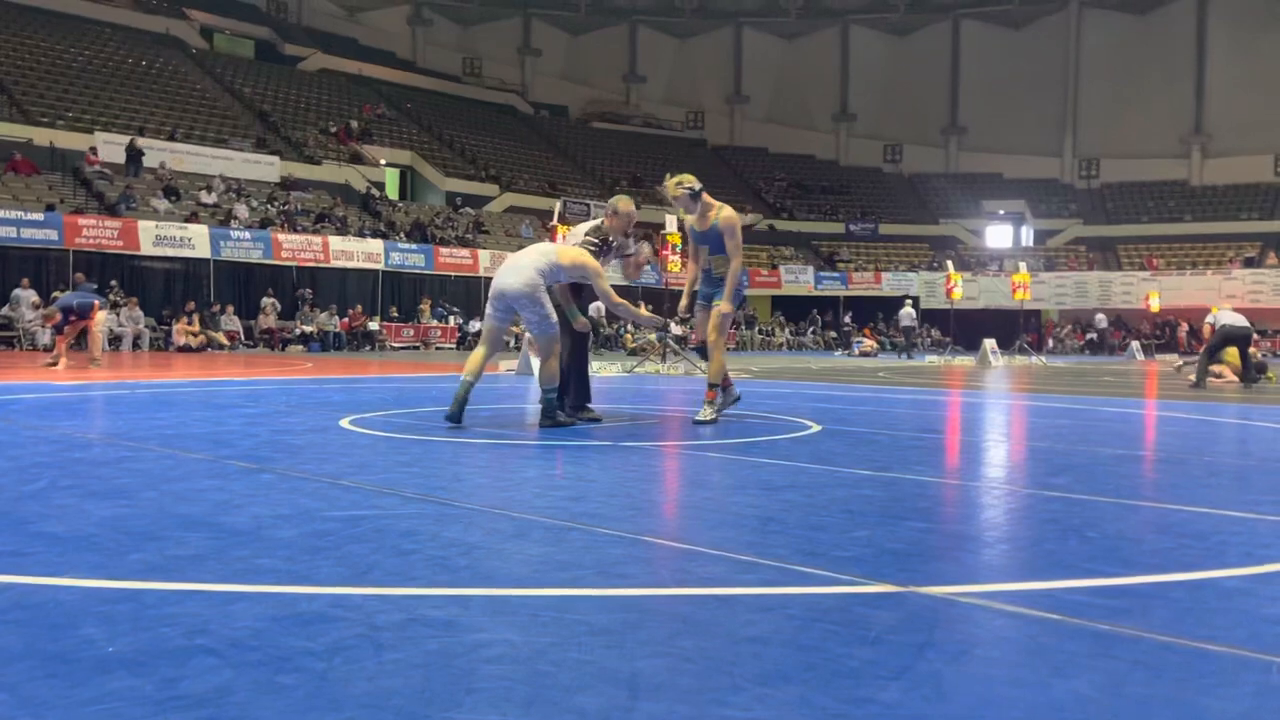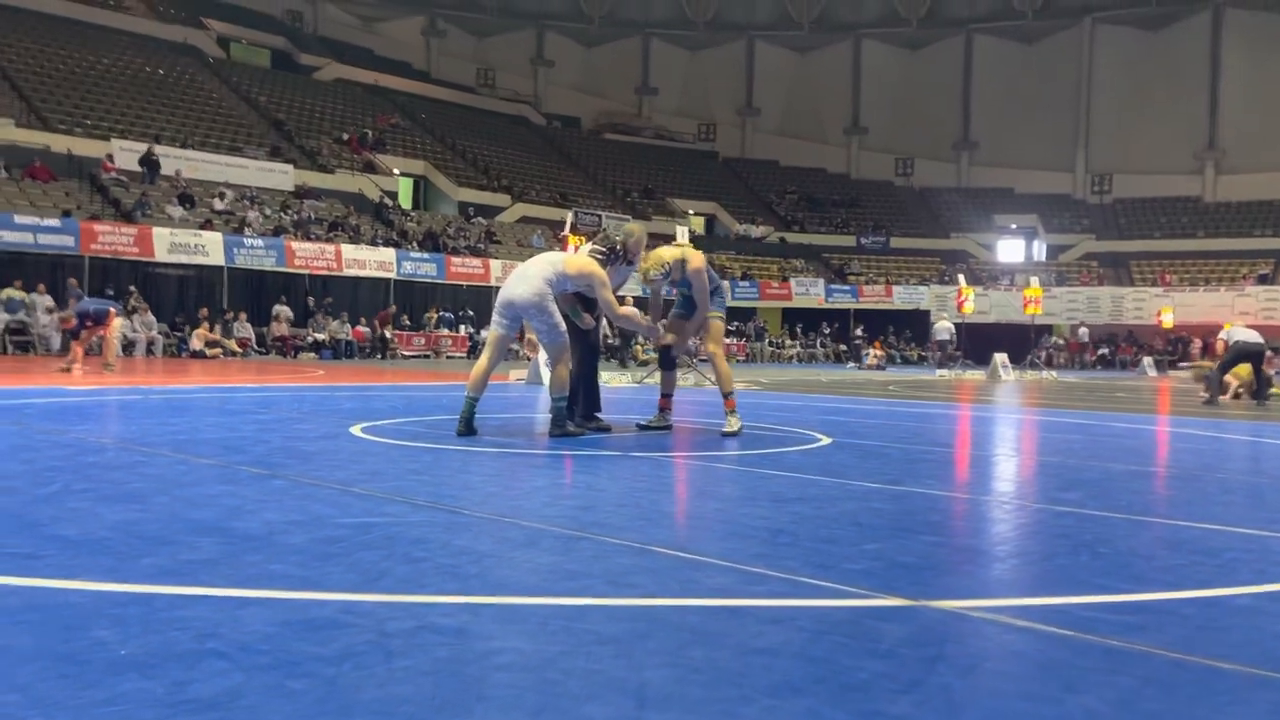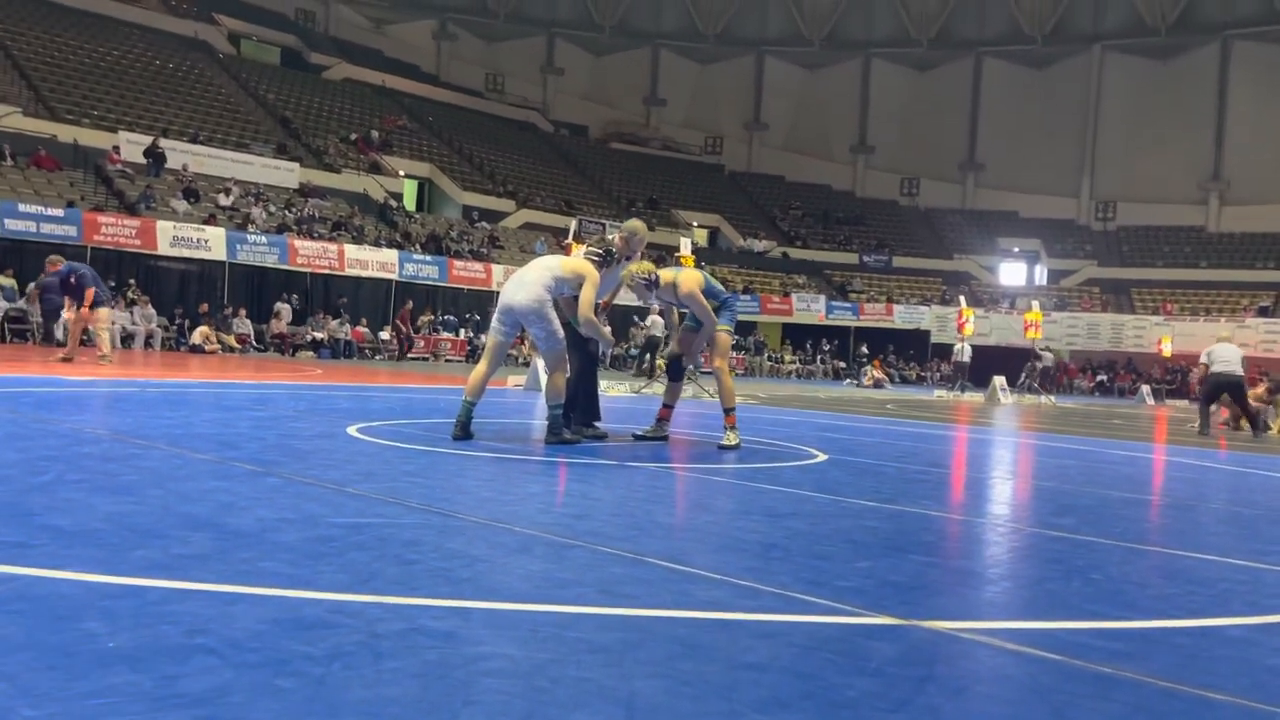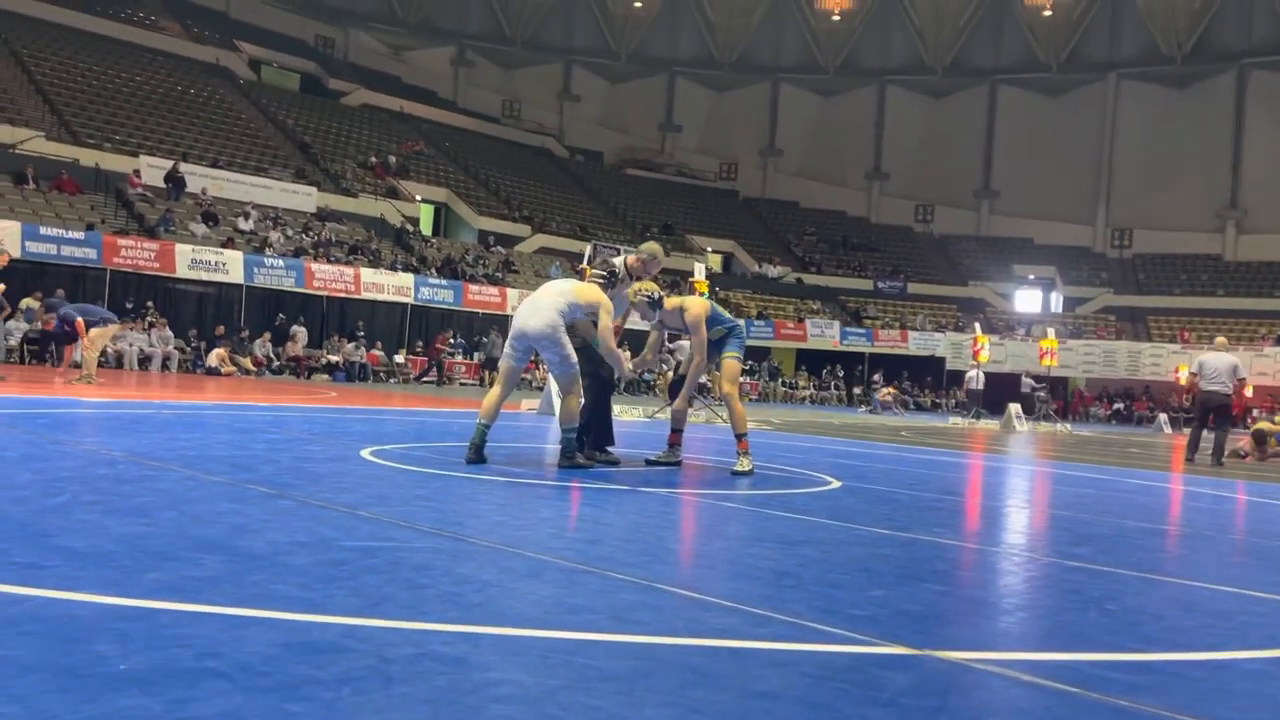
dt=1s
person 1, frame 1
left shoulder: (623, 239)
right shoulder: (583, 236)
left elbow: (631, 275)
left wrist: (639, 261)
right wrist: (573, 315)
left hip: (580, 287)
right hip: (558, 285)
left knee: (578, 341)
right knee: (575, 340)
left ankle: (557, 398)
right ankle: (576, 404)
person 1, frame 2
left shoulder: (636, 258)
right shoulder: (594, 252)
left wrist: (599, 308)
right wrist: (579, 315)
left hip: (592, 300)
right hip: (570, 297)
left knee: (590, 353)
right knee: (585, 352)
left ankle: (568, 407)
right ankle: (585, 413)
person 1, frame 3
left shoulder: (632, 257)
right shoulder: (593, 252)
left wrist: (603, 311)
right hip: (568, 303)
left knee: (588, 359)
right knee: (583, 359)
left ankle: (566, 415)
right ankle: (583, 421)
person 1, frame 4
left shoulder: (639, 277)
right shoulder: (608, 272)
left wrist: (617, 330)
right wrist: (598, 343)
right hip: (582, 328)
left knee: (605, 383)
right knee: (599, 381)
left ankle: (581, 439)
right ankle: (595, 445)
person 2, frame 1
left shoulder: (726, 217)
right shoulder: (690, 222)
left elbow: (737, 260)
left wrist: (727, 299)
right wrist: (686, 296)
left hip: (728, 283)
right hip: (706, 285)
left knee: (714, 341)
right knee: (701, 346)
left ankle: (711, 405)
right ankle: (729, 391)
person 2, frame 2
left shoulder: (693, 265)
right shoulder: (653, 264)
left elbow: (703, 307)
right elbow: (655, 297)
left wrist: (684, 338)
left hip: (710, 296)
right hip: (685, 297)
left knee: (713, 351)
right knee: (666, 349)
left ankle: (732, 415)
right ankle: (664, 414)
person 2, frame 3
left shoulder: (684, 288)
right shoulder: (657, 286)
left elbow: (711, 322)
right elbow: (669, 308)
left wrist: (693, 352)
right wrist: (675, 344)
left hip: (722, 308)
right hip: (699, 310)
left knee: (718, 366)
right knee: (674, 363)
left ankle: (732, 430)
right ankle: (661, 425)
person 2, frame 4
left shoulder: (691, 311)
right shoulder: (660, 319)
left elbow: (700, 359)
right elbow: (649, 356)
left wrist: (684, 397)
left hip: (730, 335)
right hip: (709, 338)
left knee: (728, 392)
right knee: (677, 386)
left ankle: (744, 456)
right ankle: (674, 450)
person 3, frame 1
left shoulder: (561, 250)
right shoulder: (590, 263)
right elbow: (615, 304)
right wrist: (642, 317)
left hip: (501, 279)
right hip: (525, 285)
left knee: (487, 347)
right knee: (551, 350)
left ankle: (458, 402)
right ankle: (549, 413)
person 3, frame 2
left shoulder: (569, 259)
right shoulder: (596, 271)
right elbow: (617, 315)
right wrist: (645, 327)
left hip: (509, 288)
right hip: (533, 294)
left knee: (489, 357)
right knee: (560, 359)
left ankle: (465, 420)
right ankle: (559, 422)
person 3, frame 3
left shoulder: (564, 262)
right shoulder: (592, 273)
right elbow: (586, 318)
right wrist: (605, 338)
left hip: (509, 294)
right hip: (533, 300)
left knee: (488, 363)
right knee: (558, 366)
left ankle: (462, 424)
right ankle: (555, 429)
person 3, frame 4
left shoulder: (566, 283)
right shoulder: (603, 300)
right elbow: (608, 348)
right wrist: (624, 371)
left hip: (521, 319)
right hip: (546, 325)
left knee: (501, 387)
right knee: (571, 390)
left ankle: (475, 447)
right ankle: (568, 454)
